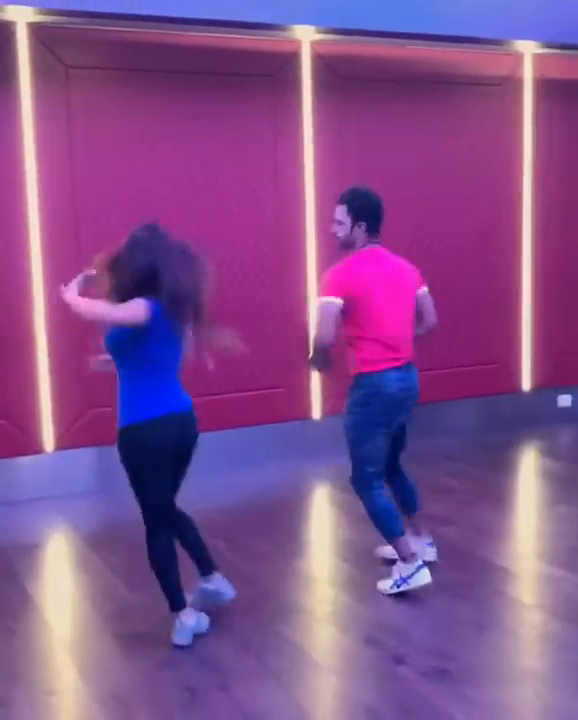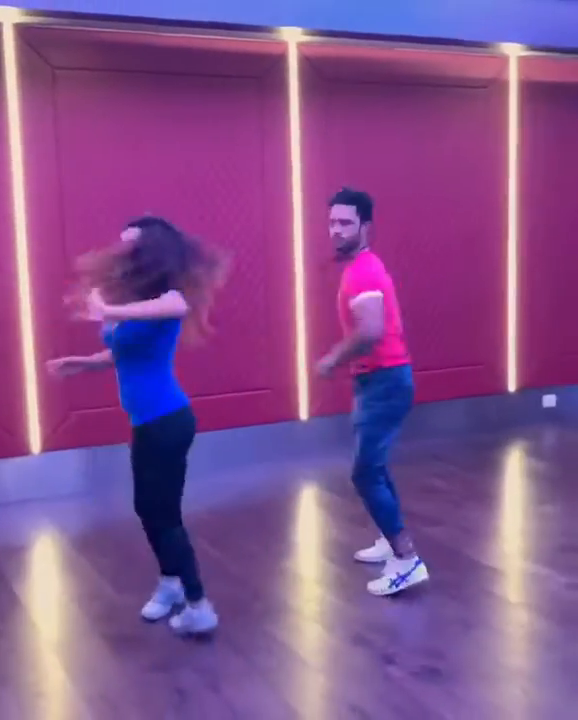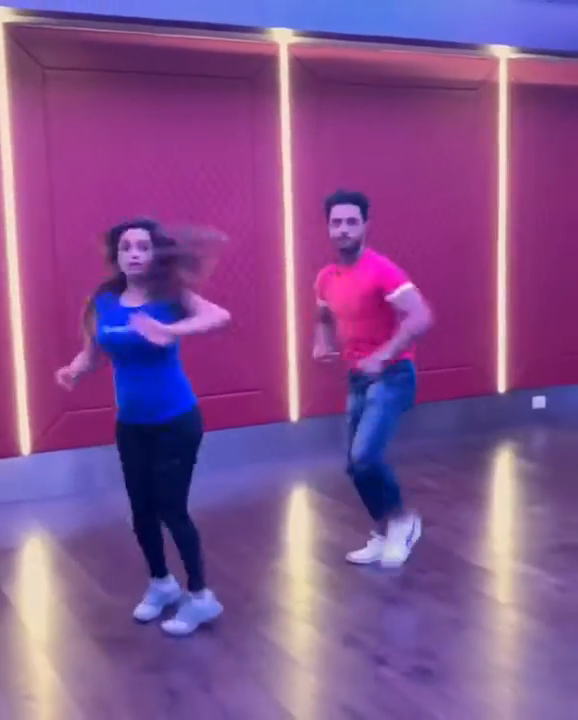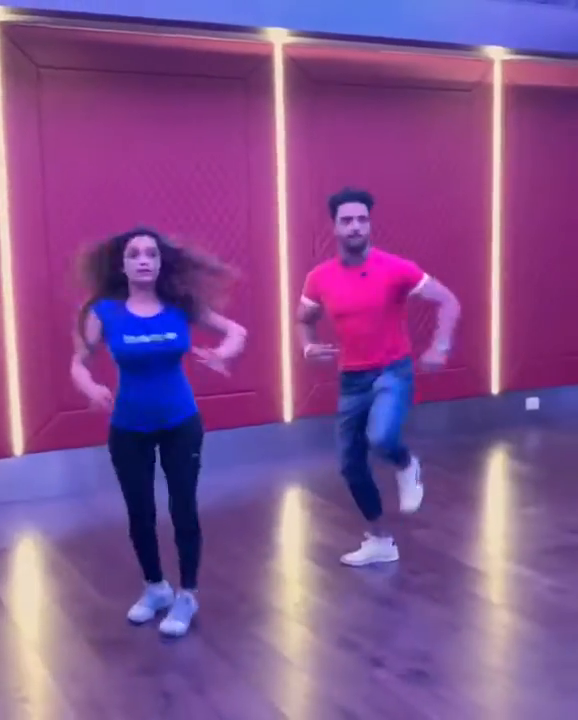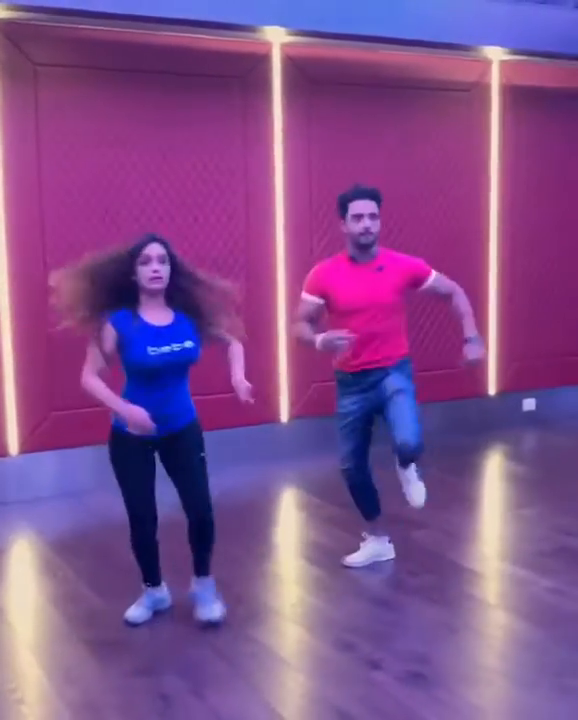
dt=0.1s
person 1, frame 1
left shoulder: (140, 306)
right shoulder: (173, 302)
left elbow: (91, 310)
left wrist: (73, 290)
left hip: (144, 430)
right hip: (177, 421)
left knee: (156, 518)
right knee: (166, 508)
left ankle: (185, 616)
right ankle: (212, 578)
person 1, frame 2
left shoulder: (168, 297)
right shoulder: (136, 299)
left elbow: (179, 306)
left wrist: (111, 311)
right wrist: (81, 362)
left hip: (161, 424)
right hip: (162, 420)
left knee: (160, 513)
right knee: (152, 507)
left ankle: (198, 607)
right ankle: (172, 584)
person 1, frame 3
left shoulder: (173, 296)
right shoulder: (102, 304)
left elbow: (218, 317)
right elbow: (90, 354)
left wrist: (169, 331)
right wrist: (72, 369)
left hip: (177, 419)
right hip: (132, 424)
left knee: (171, 509)
right knee: (142, 510)
left ankle: (201, 598)
right ankle: (164, 583)
person 1, frame 4
left shoulder: (183, 307)
right shoulder: (103, 312)
left elbow: (236, 330)
right elbow: (79, 363)
left wrist: (221, 353)
right wrist: (90, 386)
left hip: (180, 424)
right hip: (128, 429)
left knee: (183, 510)
right knee: (140, 515)
left ankle: (185, 595)
right ankle: (155, 589)
person 1, frame 5
left shoulder: (192, 314)
right shoulder: (117, 322)
left elbow: (232, 342)
right elbow: (90, 377)
left wrist: (238, 378)
right wrist: (126, 410)
left hip: (182, 428)
right hip: (132, 435)
left knee: (200, 510)
right knee: (143, 519)
left ankle: (204, 584)
right ankle: (154, 591)
person 2, frame 1
left shoulder: (338, 276)
right shoulder: (405, 268)
left elbow: (323, 339)
right elbow: (429, 322)
left wrist: (319, 362)
left hip: (373, 385)
right hip: (403, 380)
left knee: (364, 478)
right knee: (386, 465)
left ankle: (411, 565)
right ankle: (419, 540)
person 2, frame 2
left shoulder: (360, 273)
right shoulder: (362, 269)
left elbow: (371, 332)
left wrist: (333, 360)
right wrist: (346, 351)
left hip: (380, 383)
right hip: (390, 379)
left knee: (367, 475)
right knee: (372, 466)
left ankle: (407, 561)
right ankle: (395, 543)
person 2, frame 3
left shoulder: (381, 270)
right shoulder: (326, 278)
left elbow: (421, 318)
right elbow: (323, 319)
left wrist: (381, 357)
right wrist: (321, 345)
left hip: (392, 377)
right hip: (360, 381)
left knee: (364, 457)
right knee: (357, 463)
left ankle: (403, 521)
right ankle: (384, 537)
person 2, frame 4
left shoulder: (396, 268)
right shoulder: (319, 277)
left elbow: (449, 302)
right elbow: (303, 321)
left wrist: (441, 345)
right wrist: (309, 346)
left hip: (392, 372)
right hip: (350, 382)
left knee: (381, 439)
right knee: (351, 465)
left ankle: (407, 466)
right ankle: (379, 541)
person 2, frame 5
left shoulder: (405, 266)
right shoulder: (322, 274)
left elbow: (455, 293)
right elbow: (301, 325)
left wrist: (471, 337)
right wrist: (320, 339)
left hip: (393, 373)
right hip: (350, 383)
left knee: (408, 442)
right knee: (352, 466)
left ankle: (407, 466)
right ankle: (377, 540)
